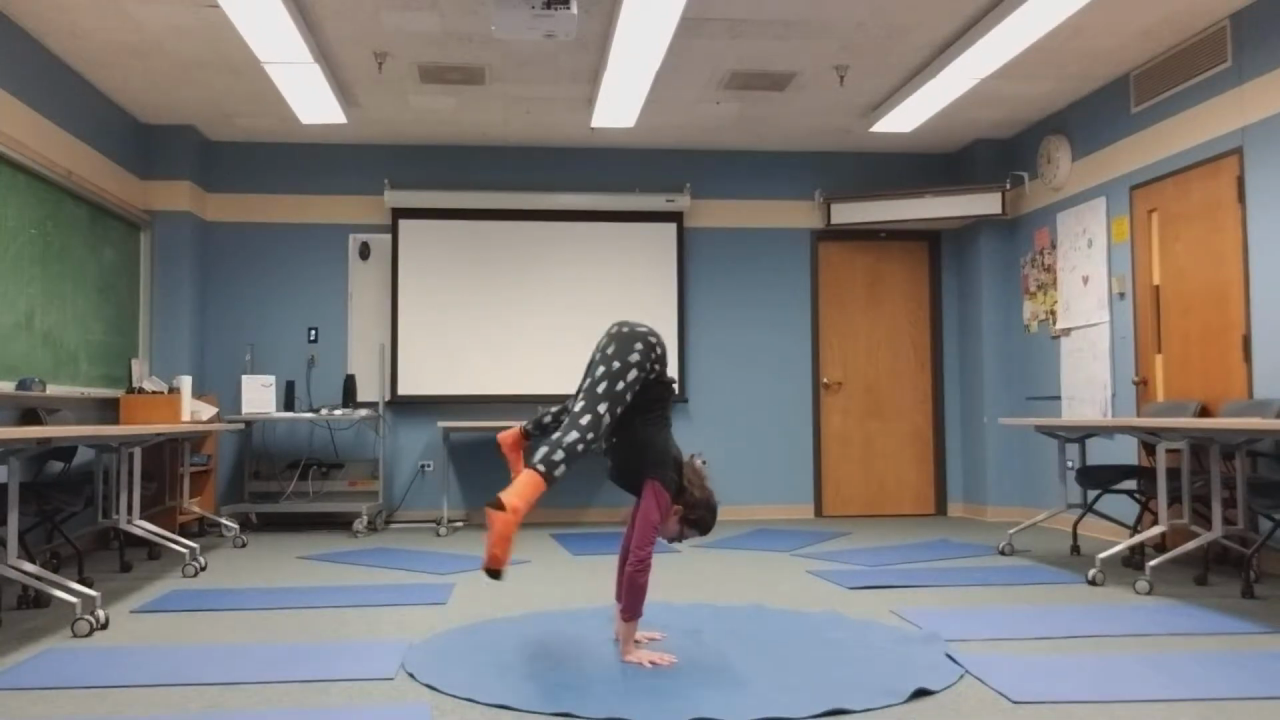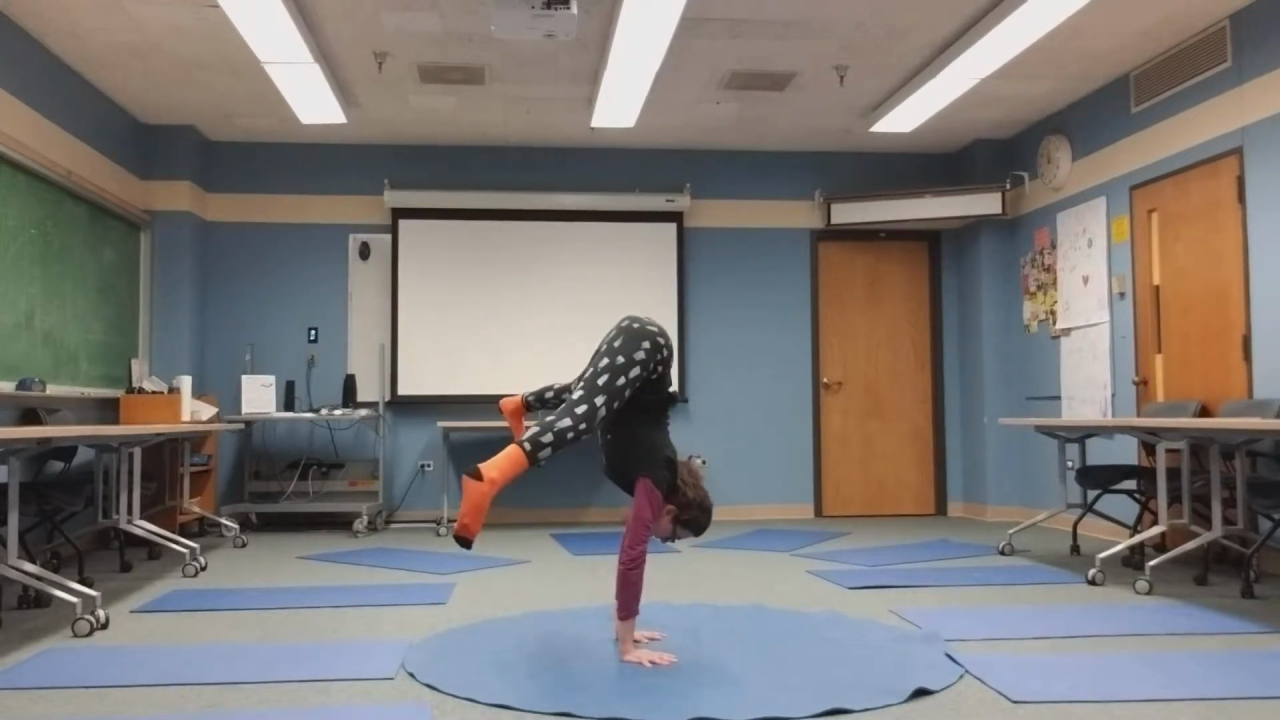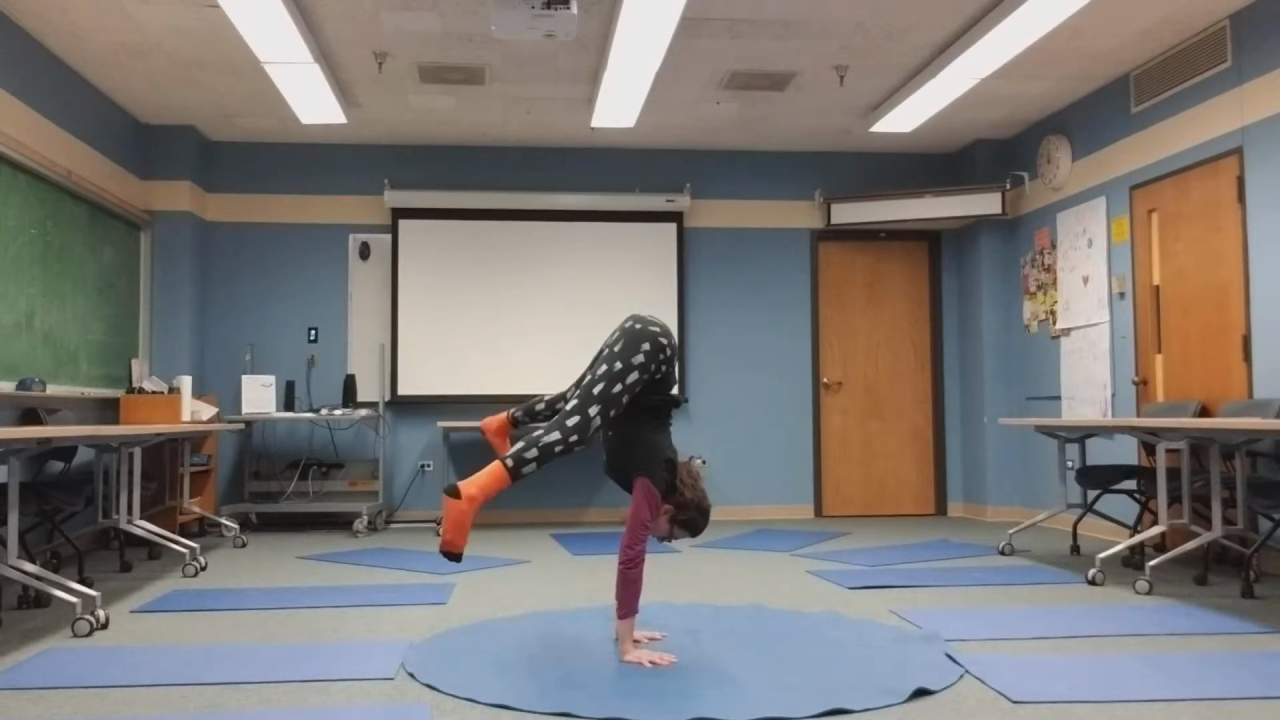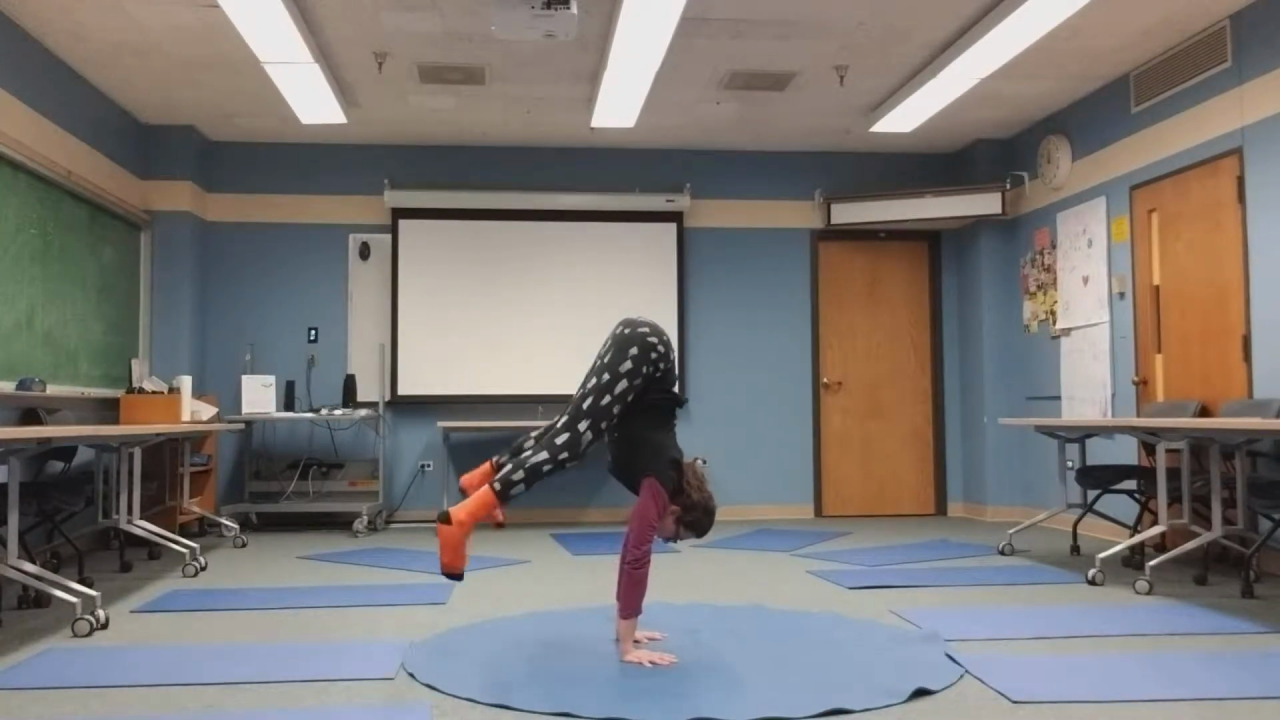
dt=0.2s
person 1, frame 1
left shoulder: (655, 480)
right shoulder: (662, 484)
left elbow: (632, 548)
right elbow: (639, 560)
left wrist: (624, 625)
right wrist: (629, 645)
left knee: (582, 409)
left ankle: (517, 437)
right ankle: (512, 505)
person 1, frame 2
left shoulder: (655, 479)
right shoulder: (655, 482)
left elbow: (630, 550)
right elbow: (633, 558)
left wrist: (624, 627)
right wrist: (626, 646)
left knee: (582, 396)
left ankle: (519, 406)
right ankle: (489, 477)
person 1, frame 3
left shoulder: (659, 478)
right shoulder: (654, 482)
right elbow: (631, 557)
right wrist: (626, 645)
left knee: (576, 404)
left ankle: (505, 424)
right ankle: (471, 493)
person 1, frame 4
left shoulder: (660, 477)
right shoulder: (661, 483)
left elbow: (632, 548)
right elbow: (636, 557)
left wrist: (625, 627)
right wrist: (628, 646)
left knee: (566, 435)
right knee: (567, 444)
left ankle: (488, 477)
right ankle: (463, 519)
